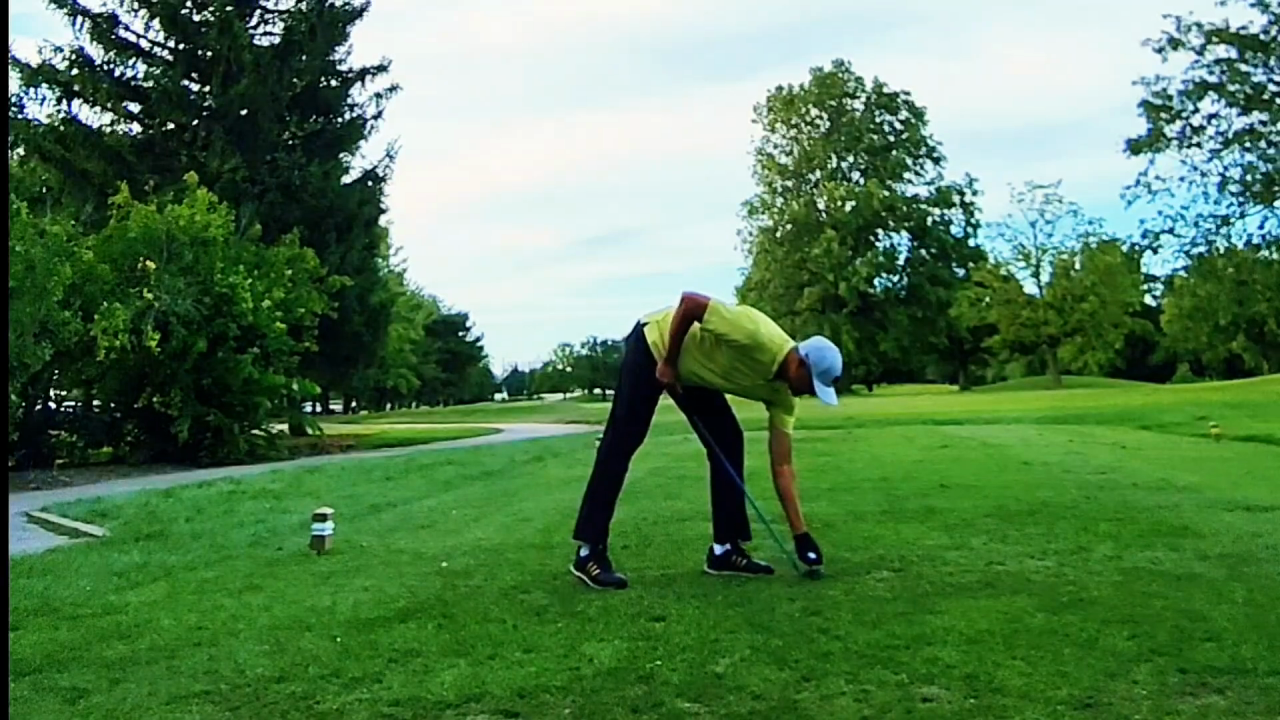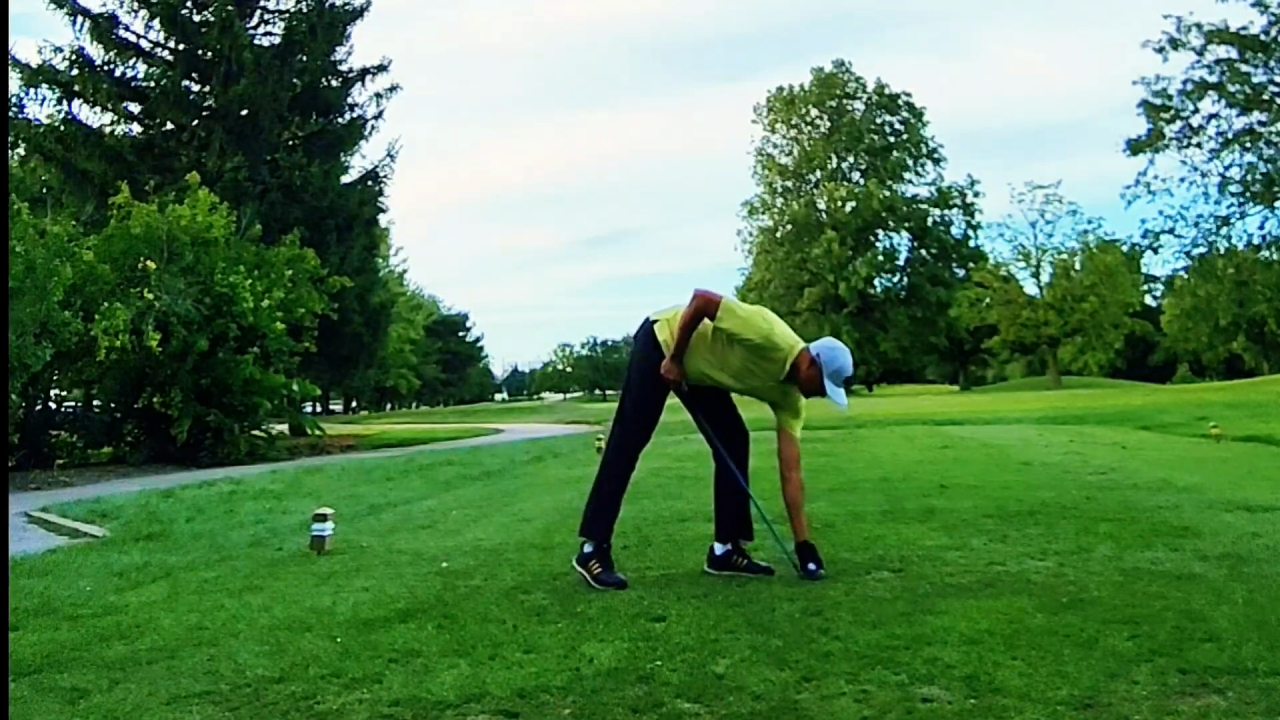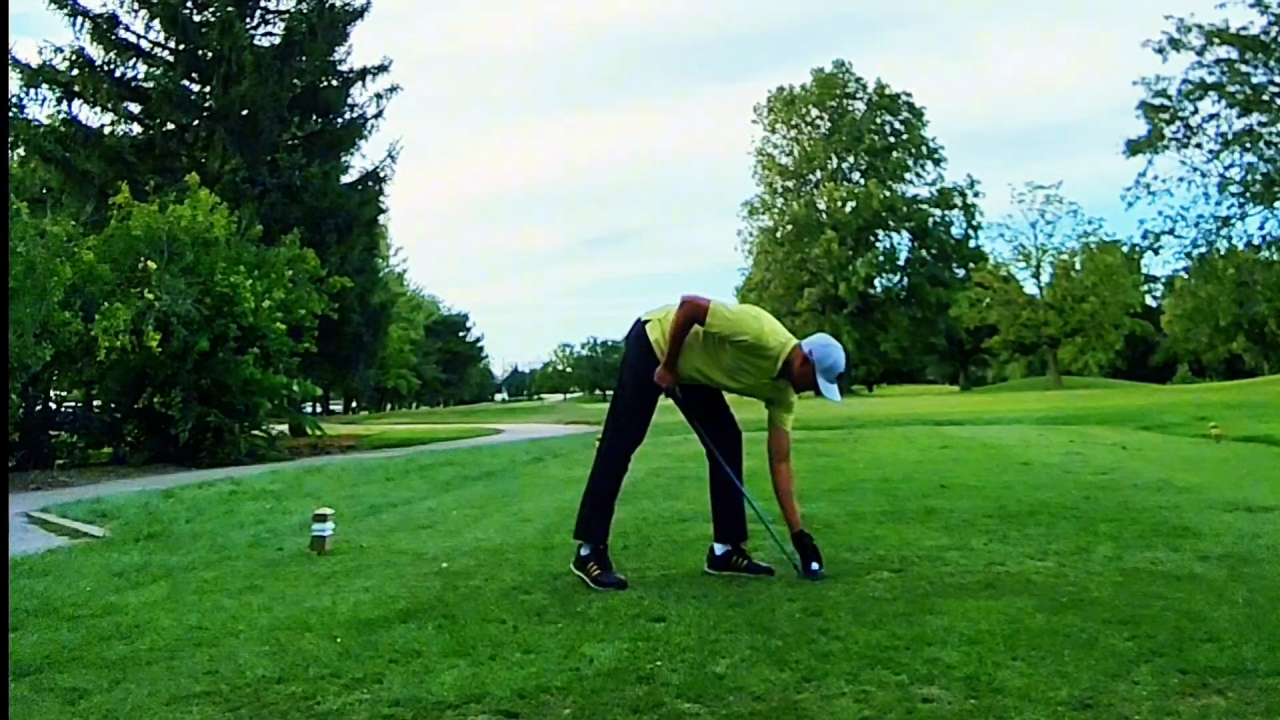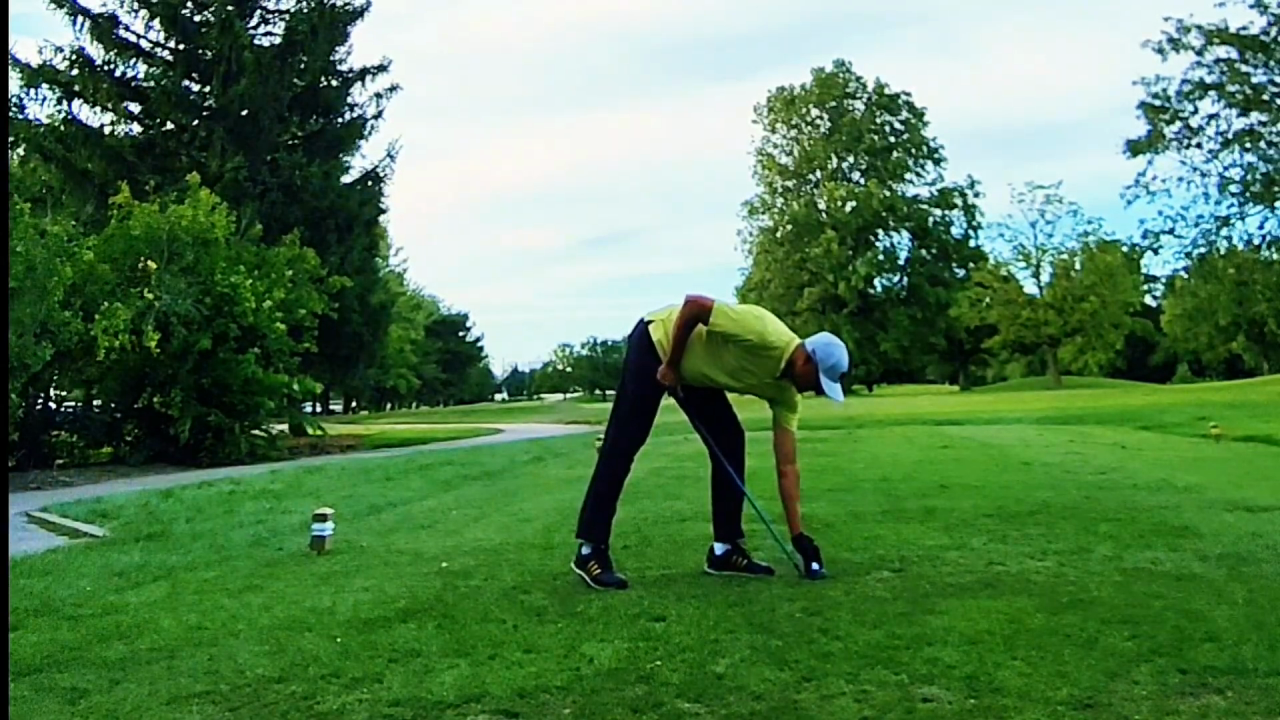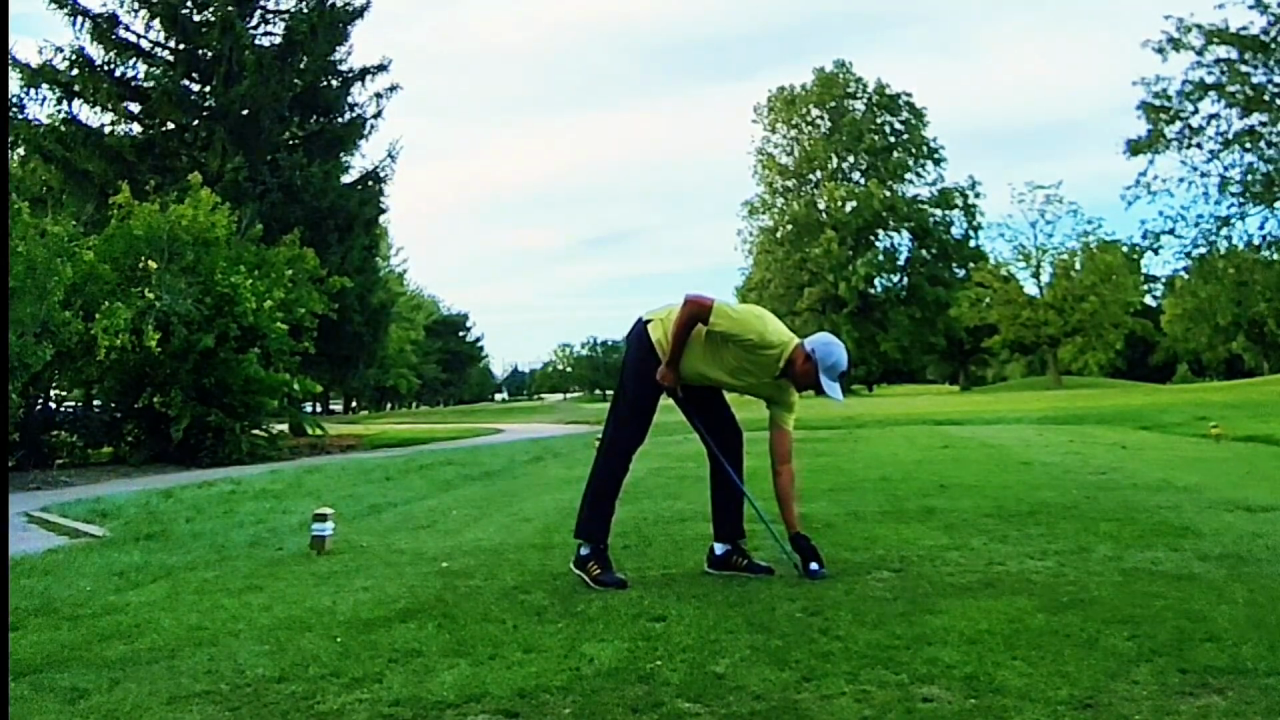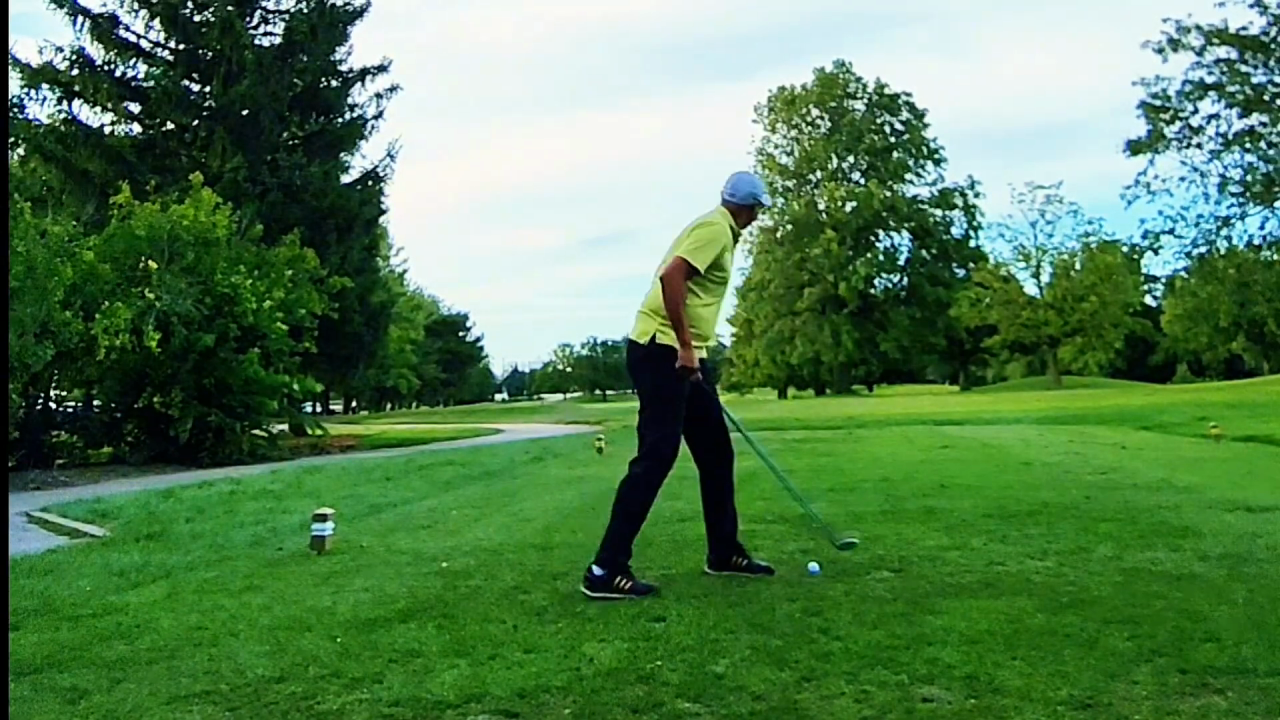
dt=0.7s
person 1, frame 1
left shoulder: (780, 391)
right shoulder: (756, 333)
left elbow: (782, 465)
right elbow: (688, 301)
left wrist: (800, 532)
right wrist: (668, 362)
left hip: (693, 371)
right hip: (654, 344)
left knee: (728, 444)
right knee: (621, 445)
left ankle: (725, 548)
right ankle: (590, 552)
person 1, frame 2
left shoulder: (788, 393)
right shoulder: (770, 335)
left elbow: (791, 472)
right elbow: (702, 298)
left wrist: (803, 542)
right wrist: (675, 359)
left hip: (698, 372)
right hip: (662, 341)
left knee: (734, 443)
right knee: (628, 444)
left ankle: (726, 549)
right ankle: (593, 550)
person 1, frame 3
left shoulder: (781, 390)
right shoulder: (761, 333)
left elbow: (780, 463)
right elbow: (688, 305)
left wrist: (798, 531)
right wrist: (668, 366)
left hip: (692, 369)
right hip: (655, 341)
left knee: (727, 443)
right knee: (620, 445)
left ankle: (726, 548)
right ankle: (590, 551)
person 1, frame 4
left shoulder: (784, 389)
right shoulder: (763, 332)
left elbow: (787, 466)
right elbow: (692, 304)
left wrist: (798, 534)
right wrist: (671, 365)
left hip: (695, 372)
right hip: (658, 342)
left knee: (731, 443)
right knee: (623, 445)
left ankle: (725, 548)
right ankle: (591, 551)
person 1, frame 5
left shoulder: (783, 388)
right shoulder: (761, 332)
left elbow: (782, 463)
right elbow: (691, 304)
left wrist: (794, 530)
right wrist: (670, 366)
right hip: (655, 342)
left knee: (728, 442)
right knee: (621, 445)
left ankle: (725, 548)
right ankle: (590, 550)
person 1, frame 6
left shoulder: (725, 235)
right shoulder: (715, 228)
right elbow: (670, 276)
right wrist: (685, 348)
left hip: (683, 353)
right hip: (661, 347)
left knee: (717, 449)
right knee: (658, 454)
left ankle: (724, 550)
right ankle: (607, 568)
